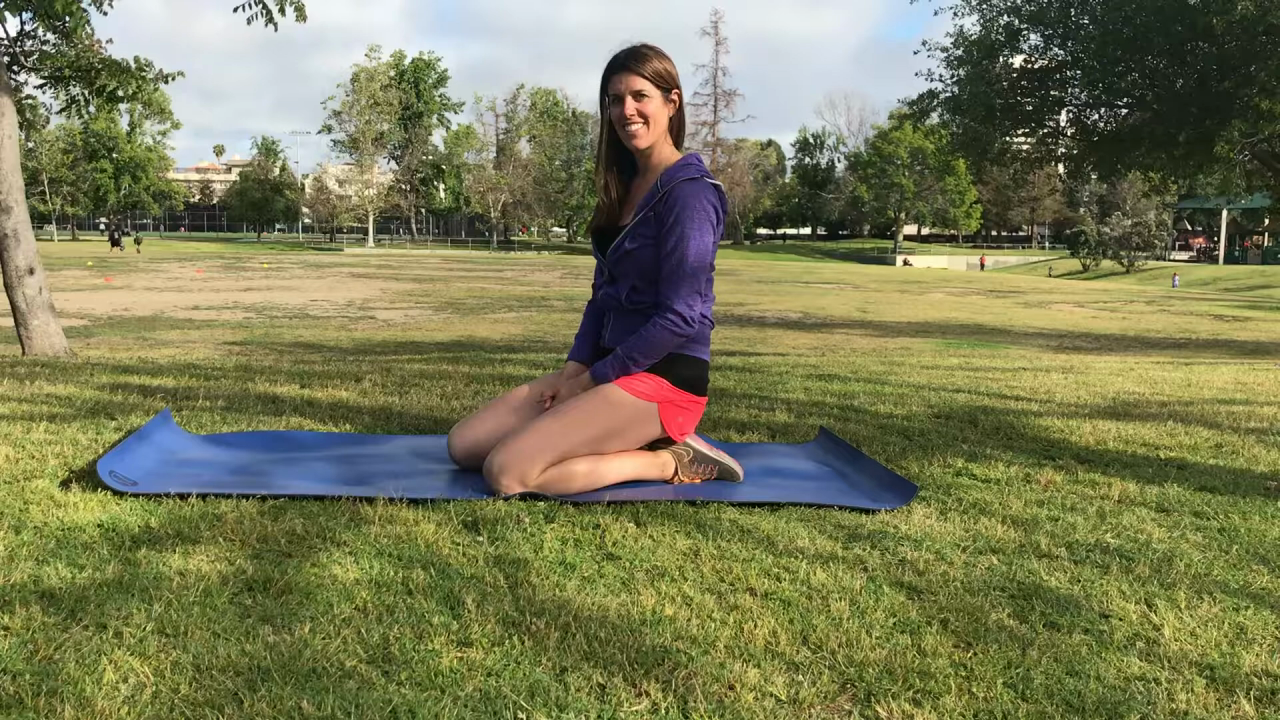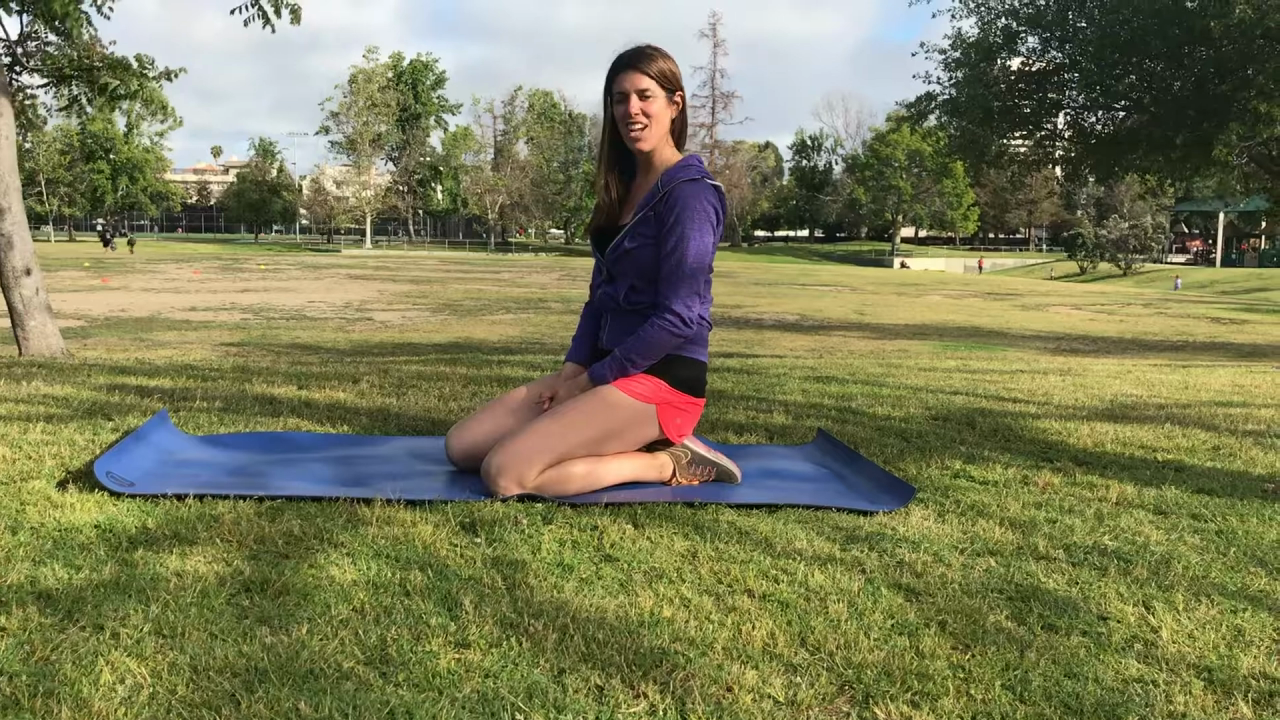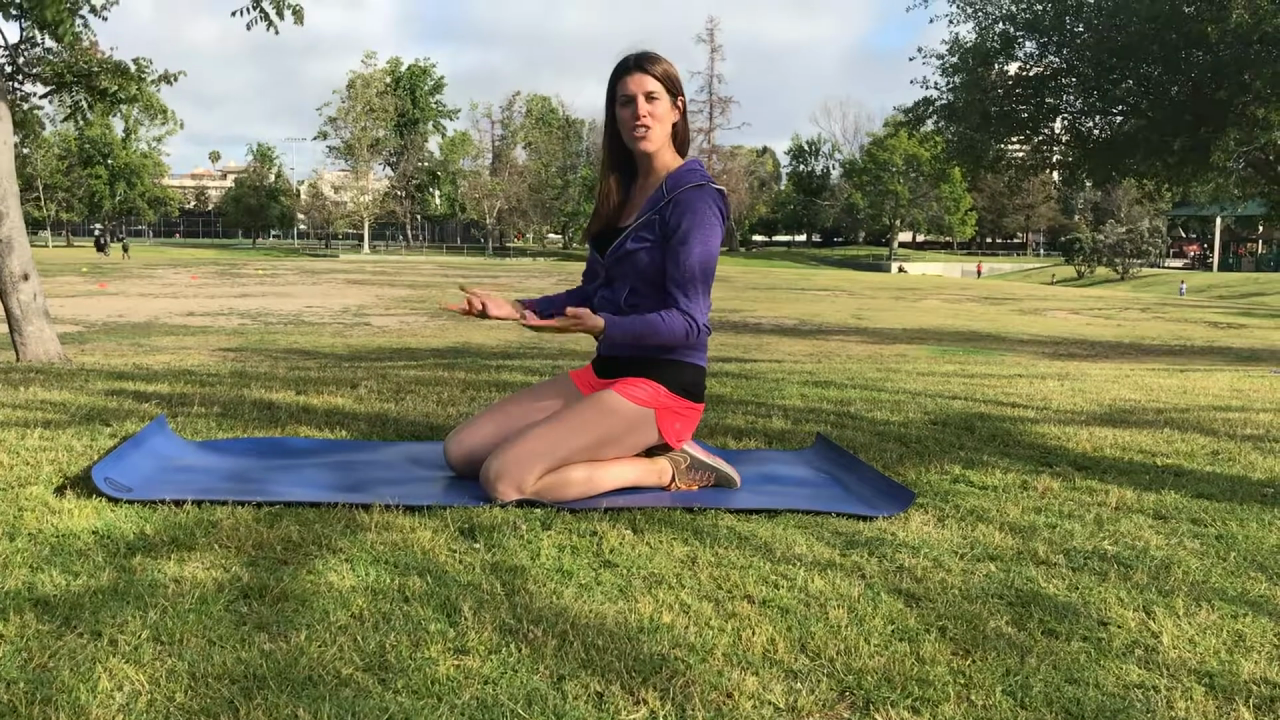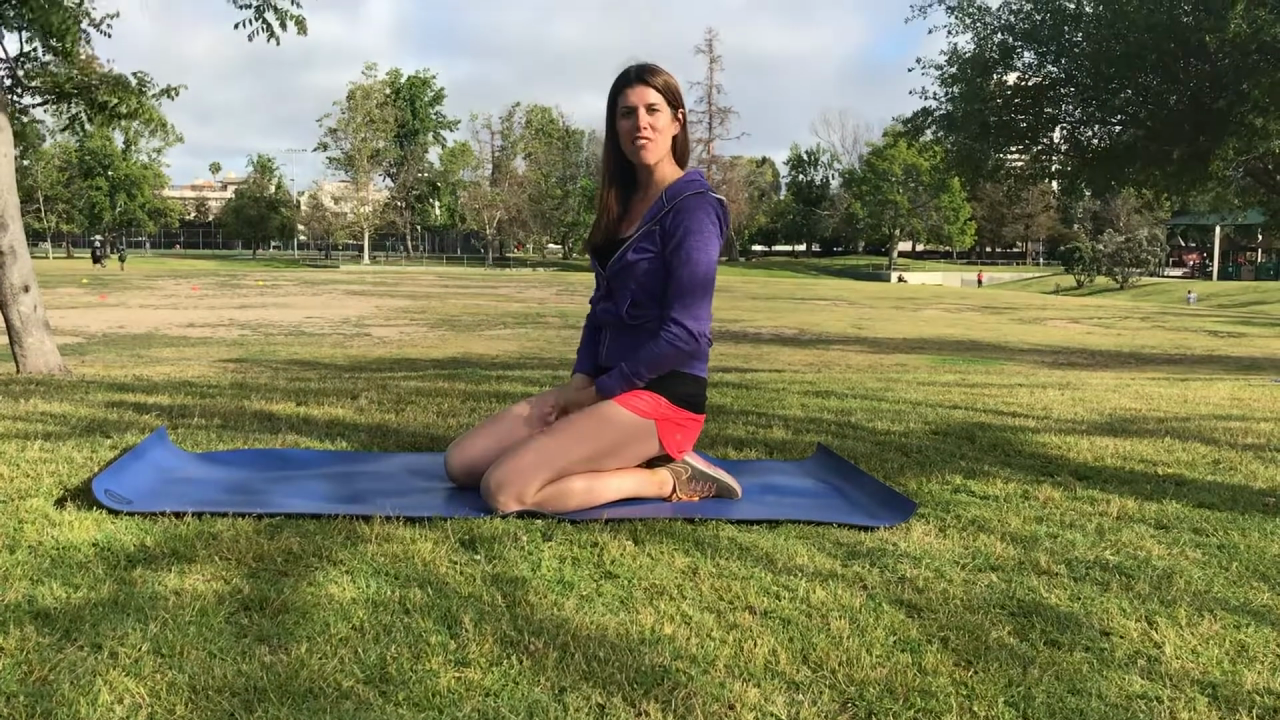
dt=0.4s
person 1, frame 1
left shoulder: (688, 192)
right shoulder: (624, 186)
left elbow: (680, 317)
left wrist: (592, 379)
right wrist: (575, 366)
left hip: (664, 378)
right hip: (609, 366)
left knee: (507, 471)
right knee: (464, 444)
left ankle: (669, 462)
right ankle: (641, 442)
person 1, frame 2
left shoulder: (689, 193)
right shoulder: (623, 187)
left elbow: (680, 318)
left wrist: (590, 382)
right wrist: (573, 369)
left hip: (663, 379)
right hip: (610, 368)
left knee: (504, 473)
right knee: (462, 446)
left ankle: (668, 462)
right ankle: (642, 444)
person 1, frame 3
left shoulder: (693, 198)
right shoulder: (621, 191)
left elbow: (687, 321)
left wrist: (599, 327)
right wrist: (520, 308)
left hip: (663, 384)
right hip: (606, 371)
left knee: (503, 478)
right knee: (460, 450)
left ankle: (667, 468)
right ankle: (639, 448)
person 1, frame 4
left shoulder: (693, 209)
right shoulder: (622, 202)
left elbow: (686, 333)
left wrist: (597, 391)
right wrist: (580, 381)
left hip: (662, 396)
right hip: (607, 386)
left knee: (504, 489)
right knee: (462, 462)
left ankle: (668, 478)
right ankle: (641, 459)
